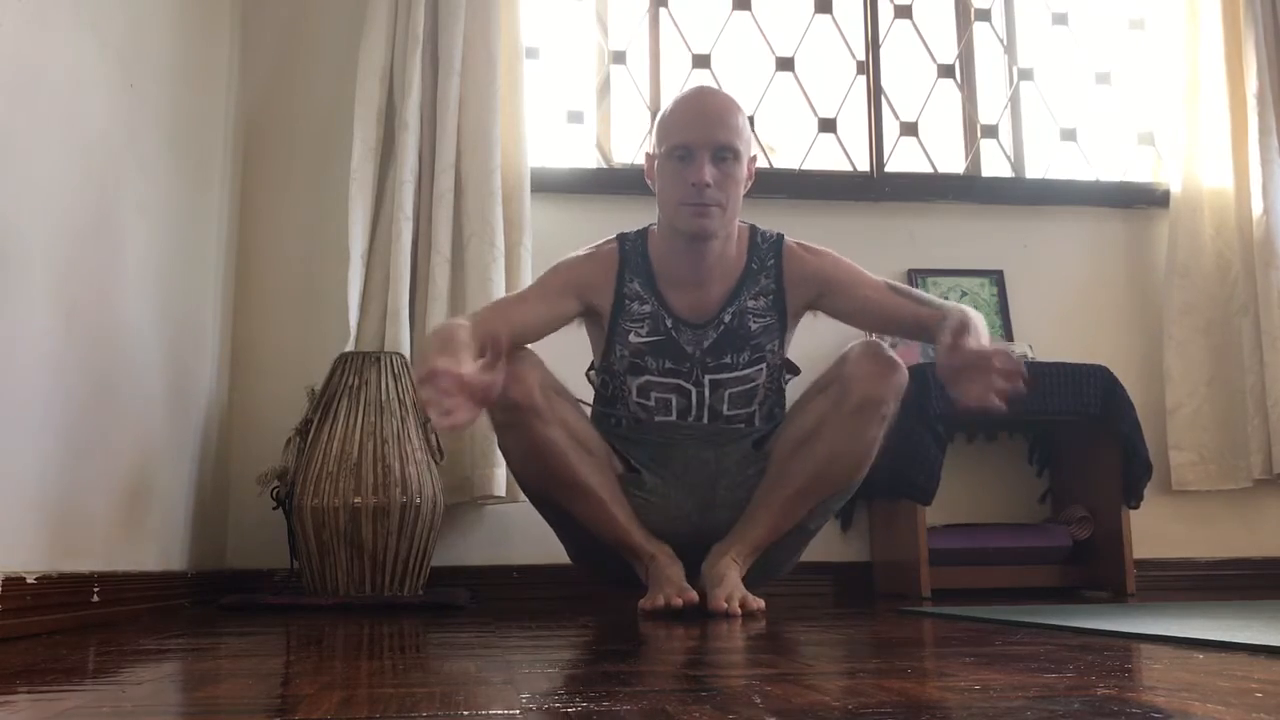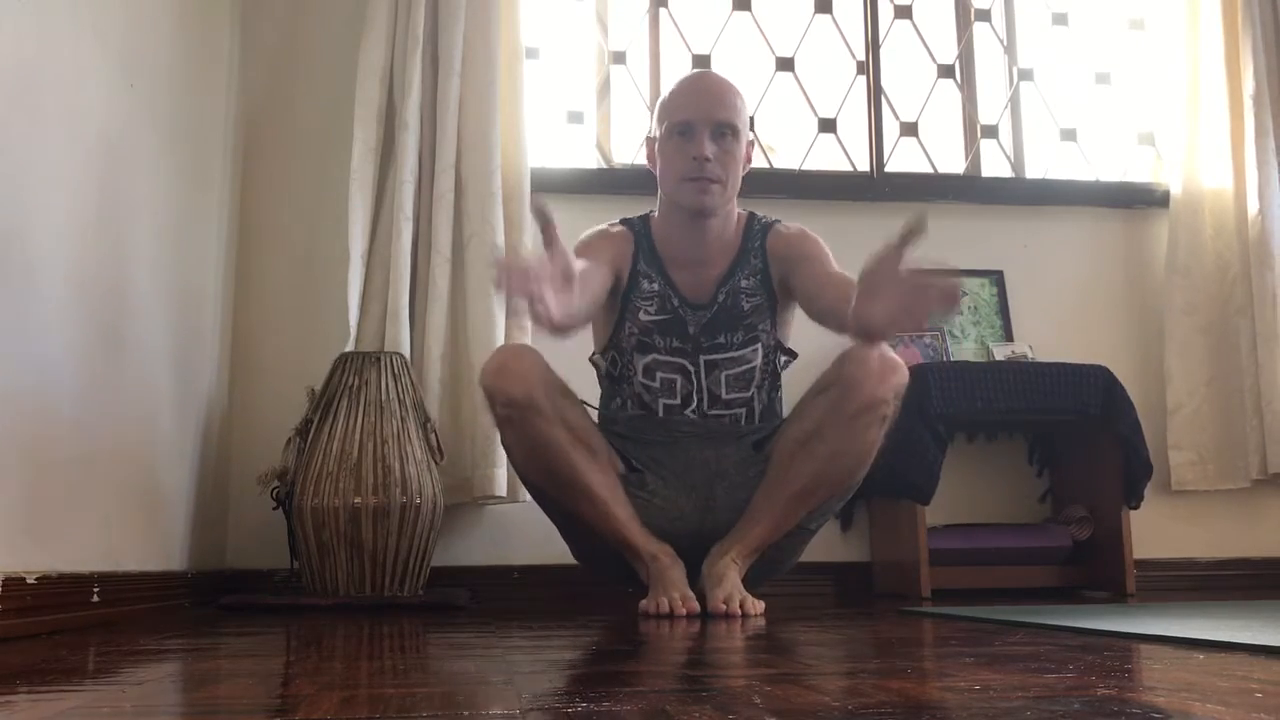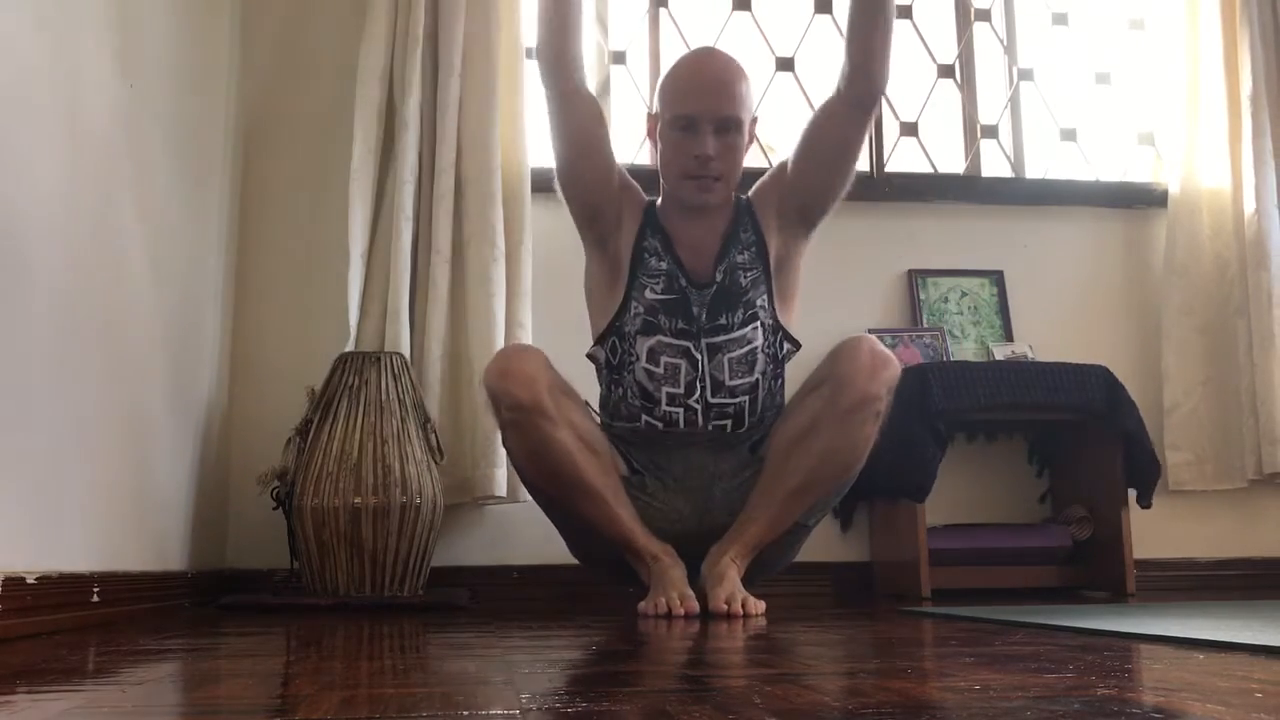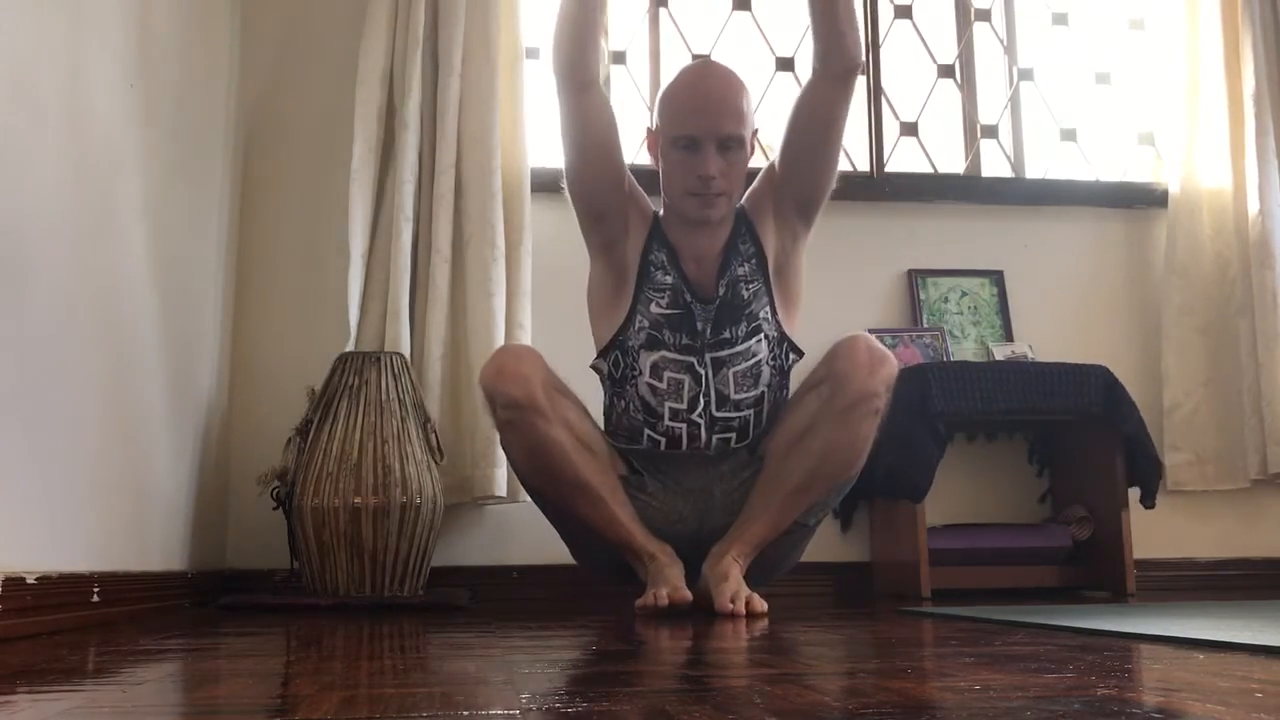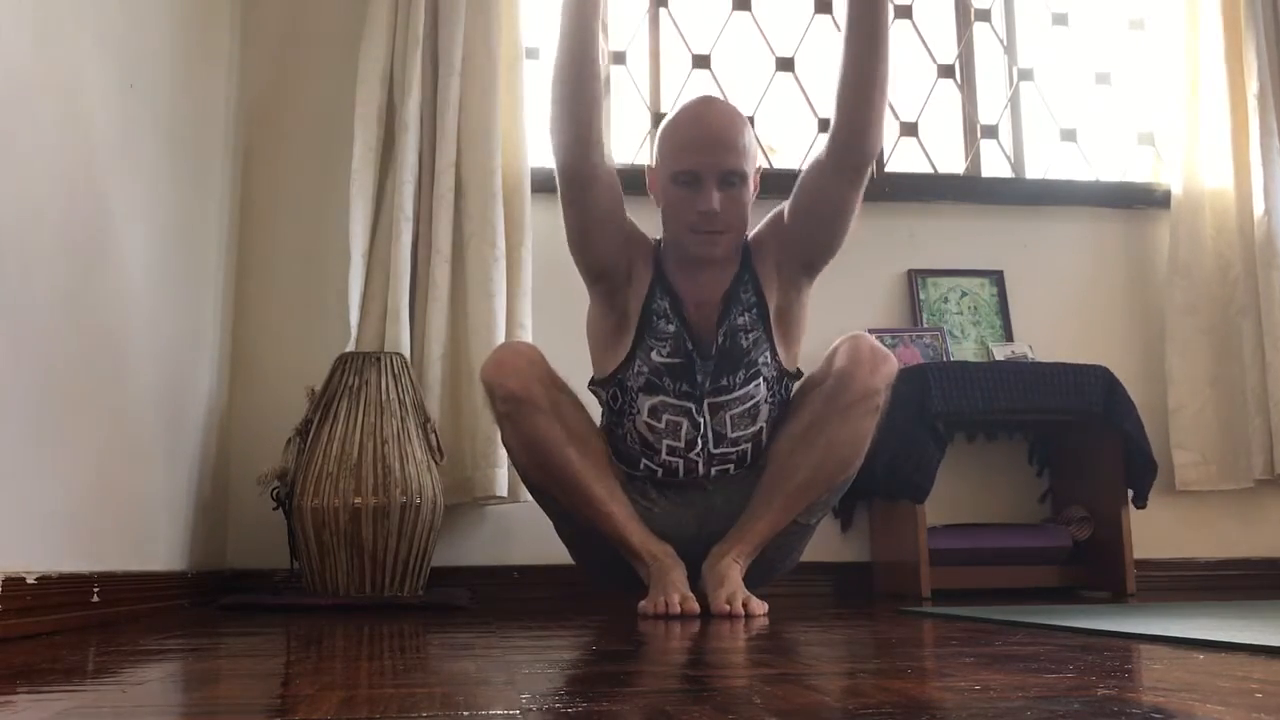
dt=0.4s
person 1, frame 1
left shoulder: (793, 269)
right shoulder: (603, 273)
left elbow: (951, 319)
right elbow: (467, 334)
left wrist: (964, 351)
right wrist: (457, 367)
left hip: (758, 515)
right hip: (624, 515)
left knee: (876, 370)
right knee: (512, 377)
left ankle: (732, 558)
right ankle: (653, 559)
person 1, frame 2
left shoulder: (783, 249)
right shoulder: (615, 248)
left elbow: (848, 305)
right elbow: (577, 293)
left wrist: (876, 311)
right wrist: (557, 295)
left hip: (759, 507)
right hip: (627, 509)
left knee: (879, 372)
right knee: (509, 373)
left ankle: (732, 558)
right ankle: (653, 559)
person 1, frame 3
left shoulder: (777, 222)
right shoulder: (616, 223)
left elbow: (861, 92)
right elbow: (561, 74)
left hip: (756, 507)
right hip: (628, 508)
left knee: (868, 366)
right knee: (513, 374)
left ankle: (731, 557)
right ankle: (652, 558)
person 1, frame 4
left shoulder: (776, 228)
right shoulder: (620, 234)
left elbow: (838, 69)
right elbow: (577, 81)
left hip: (759, 512)
right hip: (628, 513)
left knee: (865, 364)
right knee: (510, 374)
left ankle: (732, 557)
right ankle: (653, 558)
person 1, frame 5
left shoulder: (780, 266)
right shoulder: (623, 272)
left elbow: (854, 151)
right elbow: (576, 161)
left hip: (757, 525)
right hip: (627, 524)
left knee: (866, 364)
right knee: (509, 370)
left ankle: (732, 560)
right ankle: (655, 560)
